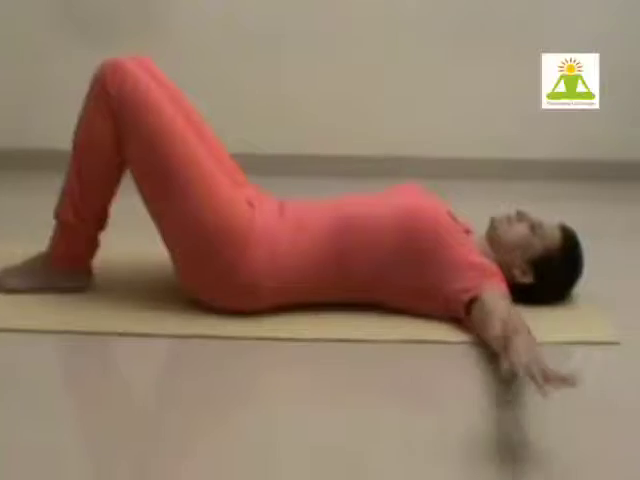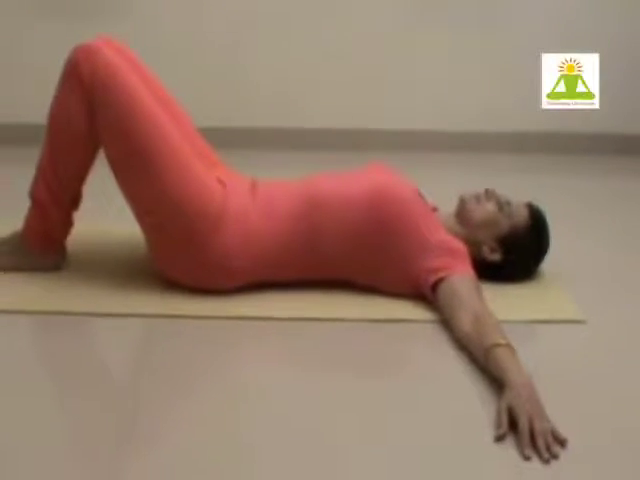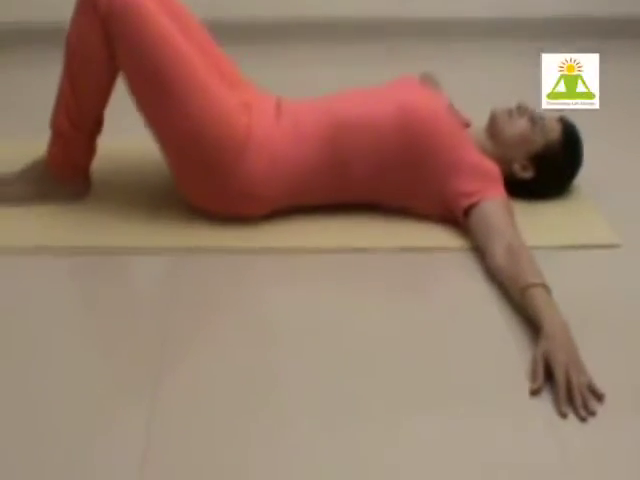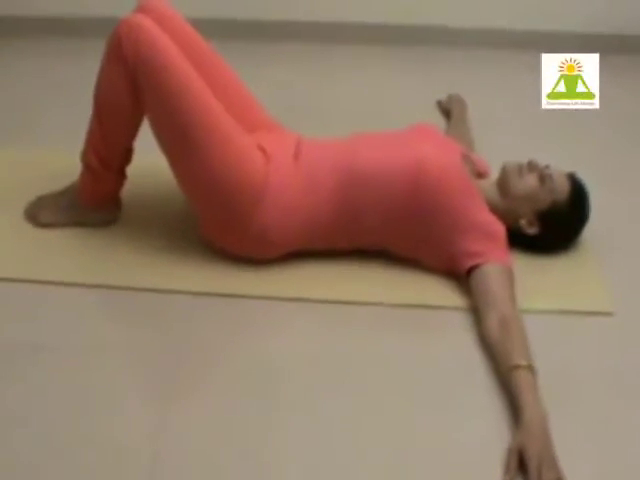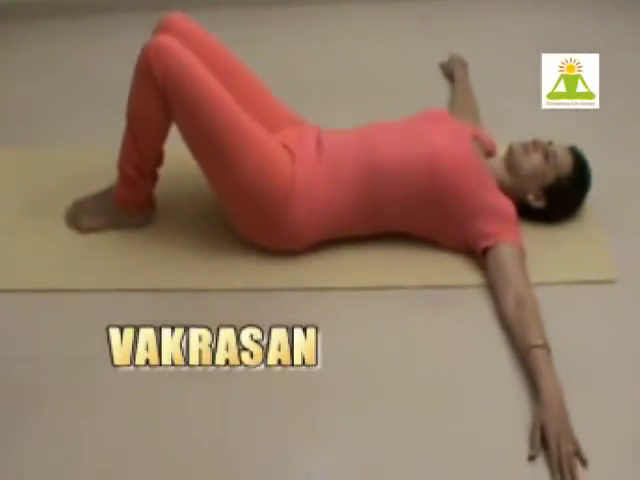
dt=1s
person 1, frame 1
left shoulder: (480, 275)
right shoulder: (465, 247)
left elbow: (504, 320)
left wrist: (523, 344)
left hip: (239, 262)
right hip: (262, 222)
left knee: (119, 81)
right knee: (135, 72)
left ankle: (65, 265)
right ankle: (68, 257)
person 1, frame 2
left shoulder: (444, 256)
right shoulder: (431, 224)
left elbow: (471, 317)
left wrist: (517, 380)
left hip: (212, 237)
right hip: (233, 199)
left knee: (94, 63)
right knee: (106, 56)
person 1, frame 3
left shoulder: (479, 179)
right shoulder: (457, 132)
left elbow: (504, 249)
left wrist: (552, 325)
left hip: (237, 166)
right hip: (257, 115)
left ankle: (65, 169)
right ankle: (67, 160)
person 1, frame 4
left shoulder: (483, 234)
right shoulder: (469, 171)
left elbow: (499, 315)
left wrist: (532, 416)
right wrist: (457, 108)
left hip: (255, 205)
right hip: (276, 153)
left ankle: (94, 198)
right ankle: (99, 190)
person 1, frame 5
left shoulder: (495, 215)
right shoulder: (476, 144)
left elbow: (516, 296)
right elbow: (461, 107)
left wrist: (550, 398)
right wrist: (459, 70)
left hip: (284, 200)
right hip: (298, 144)
left knee: (160, 56)
right knee: (172, 28)
left ankle: (129, 202)
right ankle: (135, 188)
